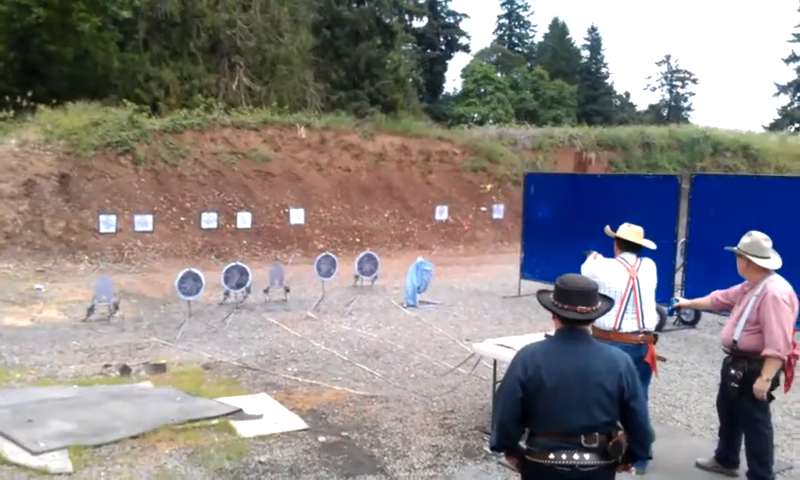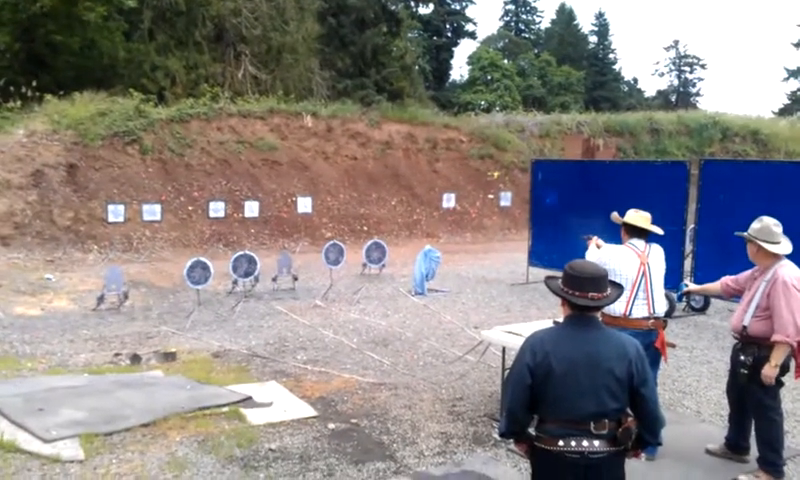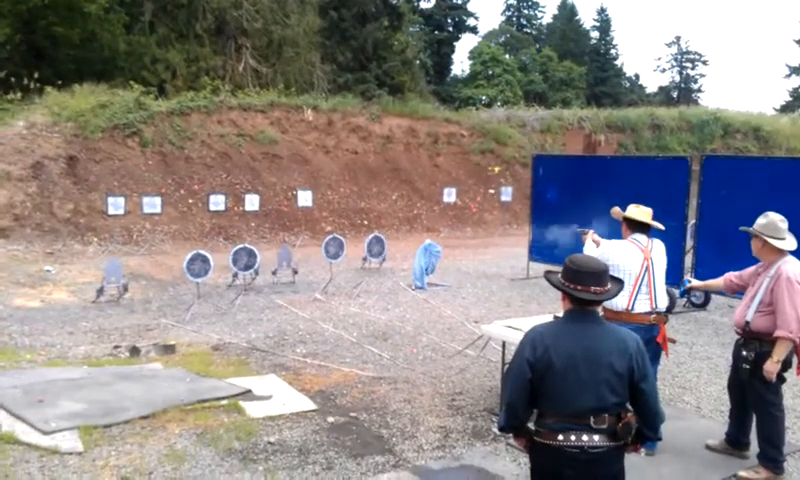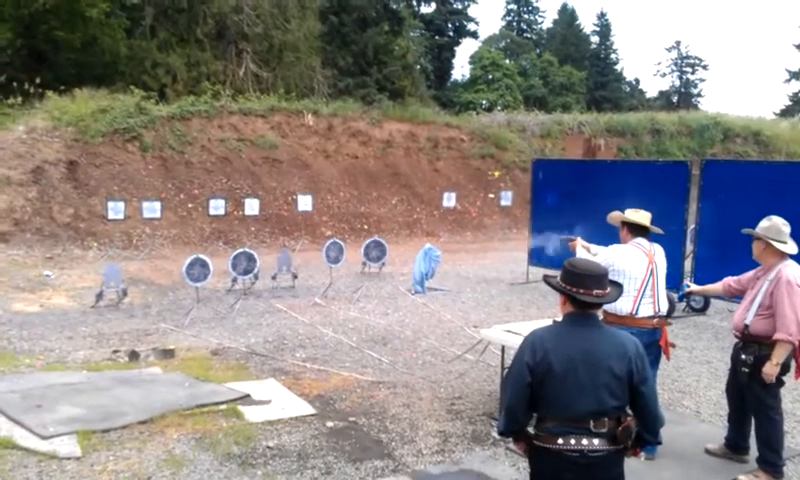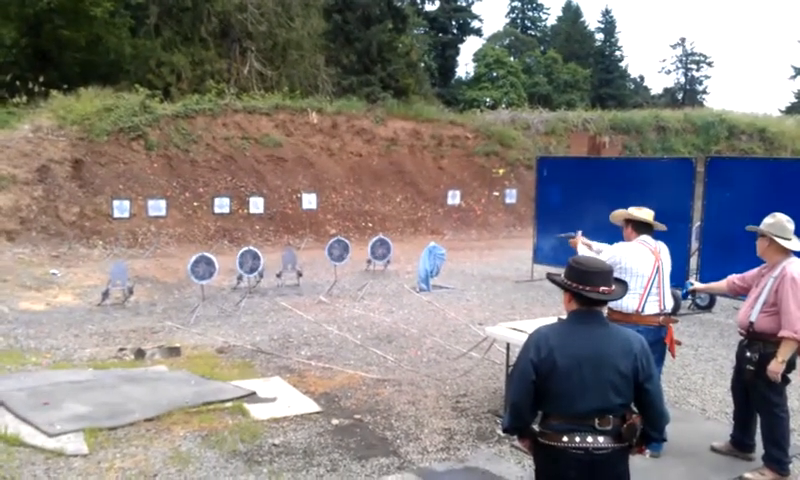
dt=0.7s
person 1, frame 1
left shoulder: (775, 292)
right shoulder: (750, 286)
left elbow: (778, 343)
right elbow: (719, 299)
left wrist: (765, 378)
right wrist: (689, 303)
left hip: (755, 368)
right hip: (736, 363)
left knee: (755, 424)
right knee: (727, 412)
right ankle: (725, 460)
person 1, frame 2
right shoulder: (760, 272)
right elbow: (729, 284)
left wrist: (774, 364)
right wrist: (698, 288)
left hip: (764, 354)
right hip: (745, 349)
left knee: (764, 410)
right knee: (738, 398)
right ankle: (736, 446)
person 1, frame 3
right shoulder: (763, 268)
right elbow: (733, 280)
left wrist: (776, 359)
right wrist: (701, 284)
left hip: (767, 350)
right hip: (748, 344)
left knee: (767, 406)
right knee: (738, 394)
right ankle: (735, 442)
person 1, frame 4
right shoulder: (763, 272)
right elbow: (732, 285)
left wrist: (775, 362)
right wrist: (700, 289)
left hip: (764, 354)
right hip: (746, 348)
left knee: (765, 410)
right knee: (737, 399)
right ankle: (735, 446)
person 1, frame 5
right shoulder: (768, 269)
right elbow: (735, 283)
right wrist: (704, 287)
left hip: (770, 351)
right hip: (751, 345)
left knee: (770, 407)
right knee: (742, 396)
right ankle: (741, 444)
person 2, frame 1
left shoulder: (601, 267)
right shoulder: (649, 267)
left elbow: (586, 275)
left wrist: (591, 260)
left hip: (608, 344)
right hip: (641, 346)
right ankle: (638, 459)
person 2, frame 2
left shoulder: (611, 254)
right shoulder: (657, 253)
left elbow: (593, 262)
left wrist: (593, 247)
left hip: (620, 331)
right hip: (651, 331)
right ankle: (649, 445)
person 2, frame 3
left shoulder: (614, 249)
right shoulder: (659, 248)
left elbow: (592, 260)
left wrist: (589, 242)
right wrist: (599, 241)
left hip: (621, 326)
right hip: (653, 326)
right ankle: (648, 441)
person 2, frame 4
left shoulder: (617, 253)
right shoulder: (658, 252)
left wrist: (580, 249)
right wrist: (589, 246)
left hip: (622, 330)
right hip: (653, 331)
right ankle: (648, 445)
person 2, frame 5
left shoulder: (623, 250)
right shoulder: (662, 249)
left wrist: (581, 246)
right wrist: (591, 244)
left hip: (626, 327)
right hip: (658, 328)
right ankle: (654, 442)
person 3, frame 1
left shoulder: (528, 358)
right shoulder: (619, 362)
left elbow: (506, 415)
right elbow: (639, 420)
left wrist: (511, 450)
right wrist: (631, 456)
person 3, frame 2
left shoulder: (538, 345)
right shoulder: (628, 348)
left elbow: (515, 401)
right elbow: (648, 407)
left wrist: (520, 437)
right wrist: (640, 443)
left hip: (553, 457)
right hip: (606, 459)
person 3, frame 3
left shoulder: (538, 339)
right shoulder: (628, 343)
left elbow: (514, 396)
right elbow: (648, 402)
left wrist: (519, 431)
right wrist: (640, 438)
left hip: (552, 452)
right hip: (606, 455)
person 3, frame 4
left shoulder: (538, 343)
right shoulder: (628, 346)
left elbow: (514, 400)
right elbow: (648, 406)
left wrist: (518, 435)
right wrist: (641, 441)
left hip: (552, 456)
right hip: (606, 459)
person 3, frame 5
left shoulder: (542, 340)
right shoulder: (633, 343)
left elbow: (519, 397)
right elbow: (653, 402)
left wrist: (523, 432)
right wrist: (646, 437)
left hip: (557, 453)
right hip: (611, 455)
